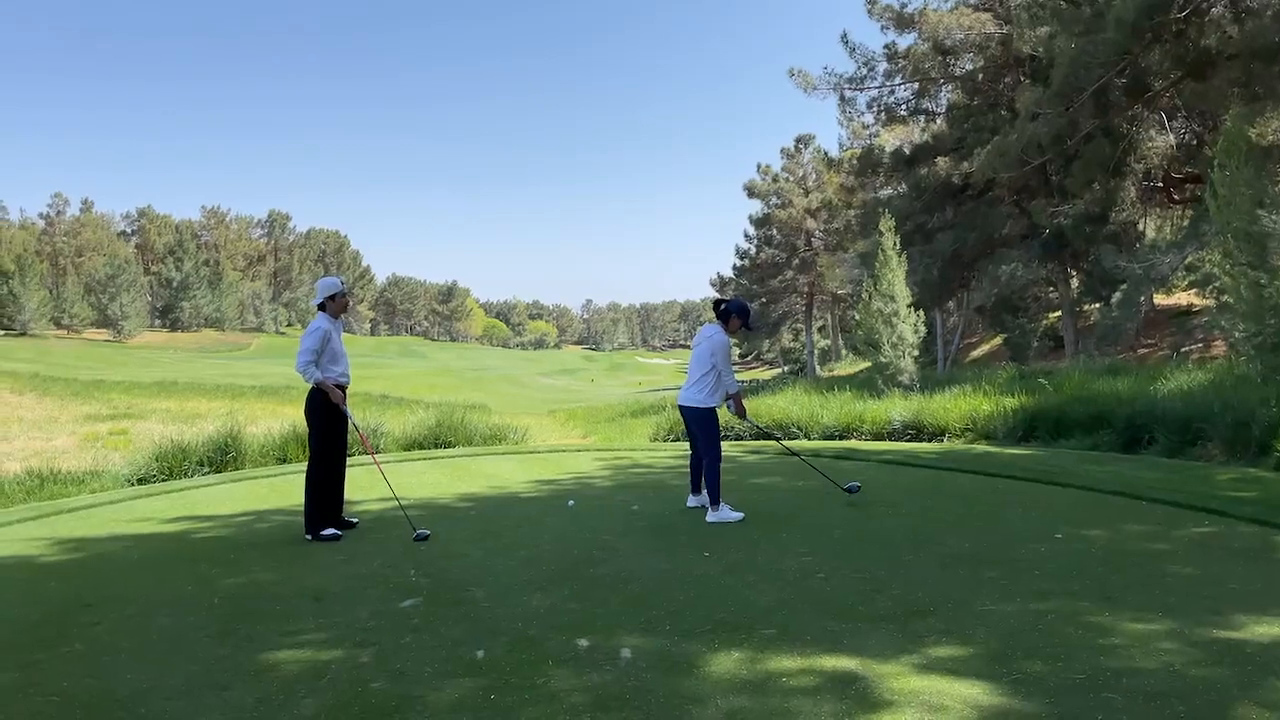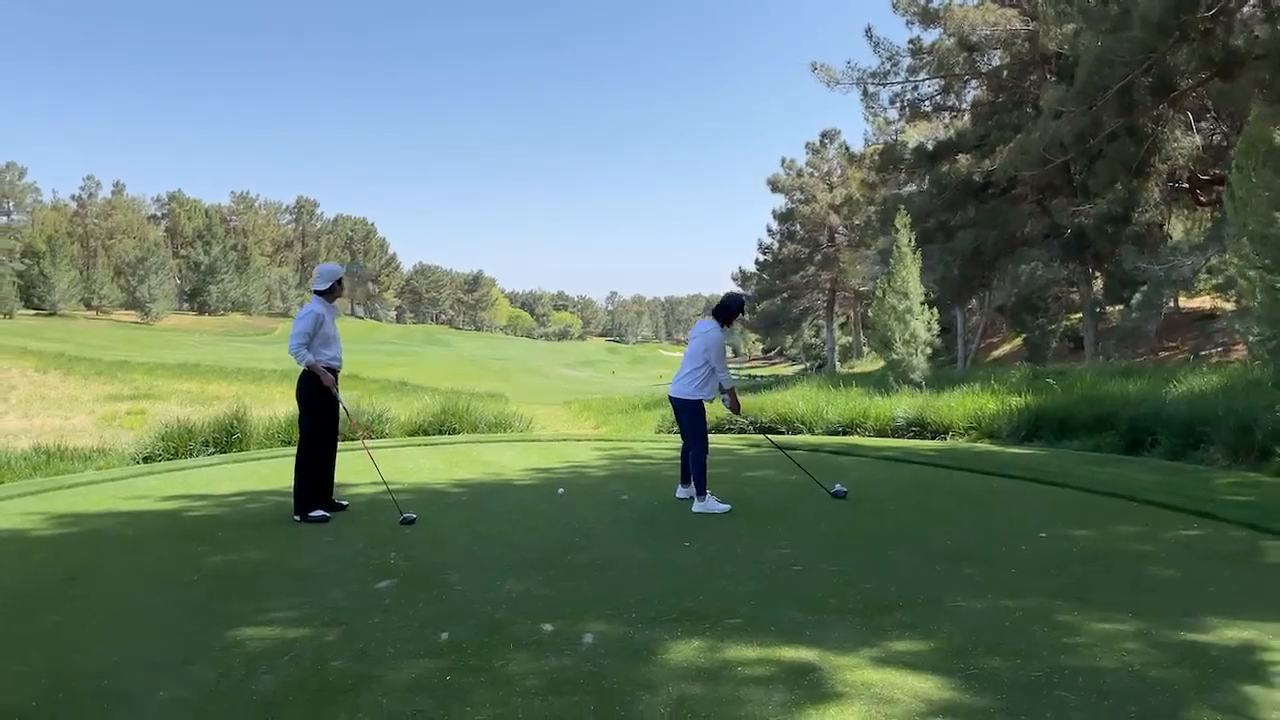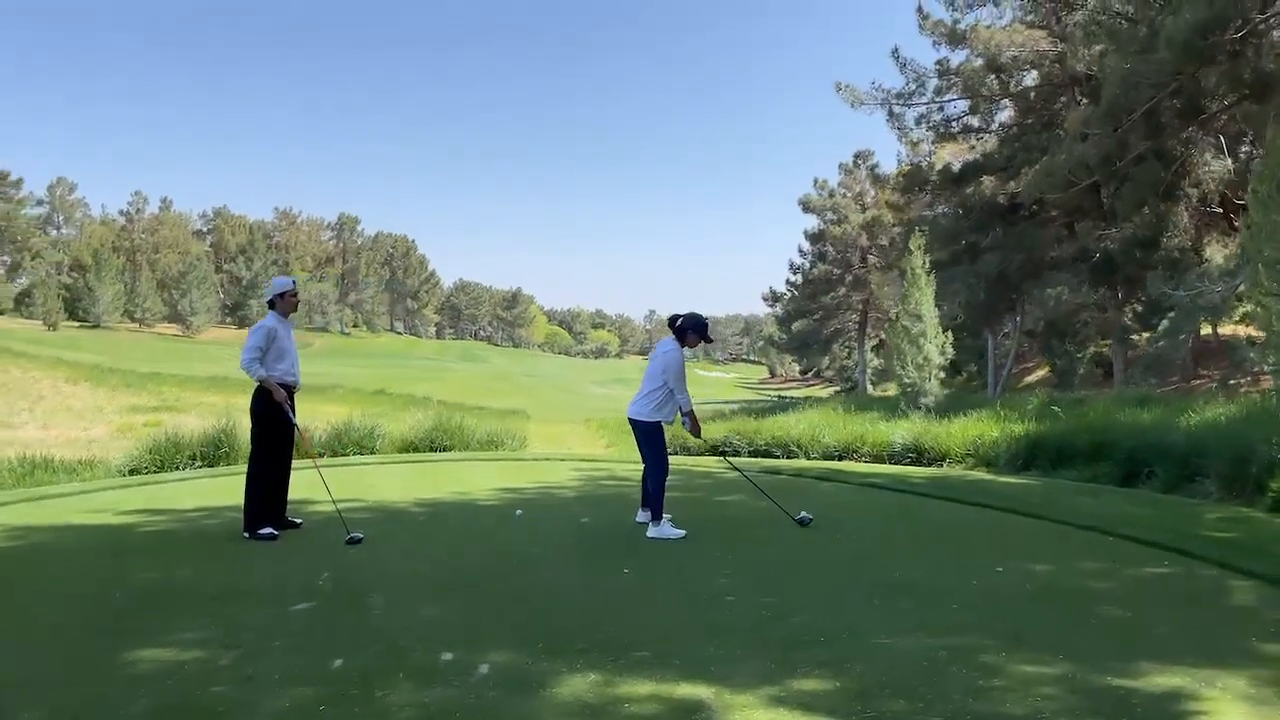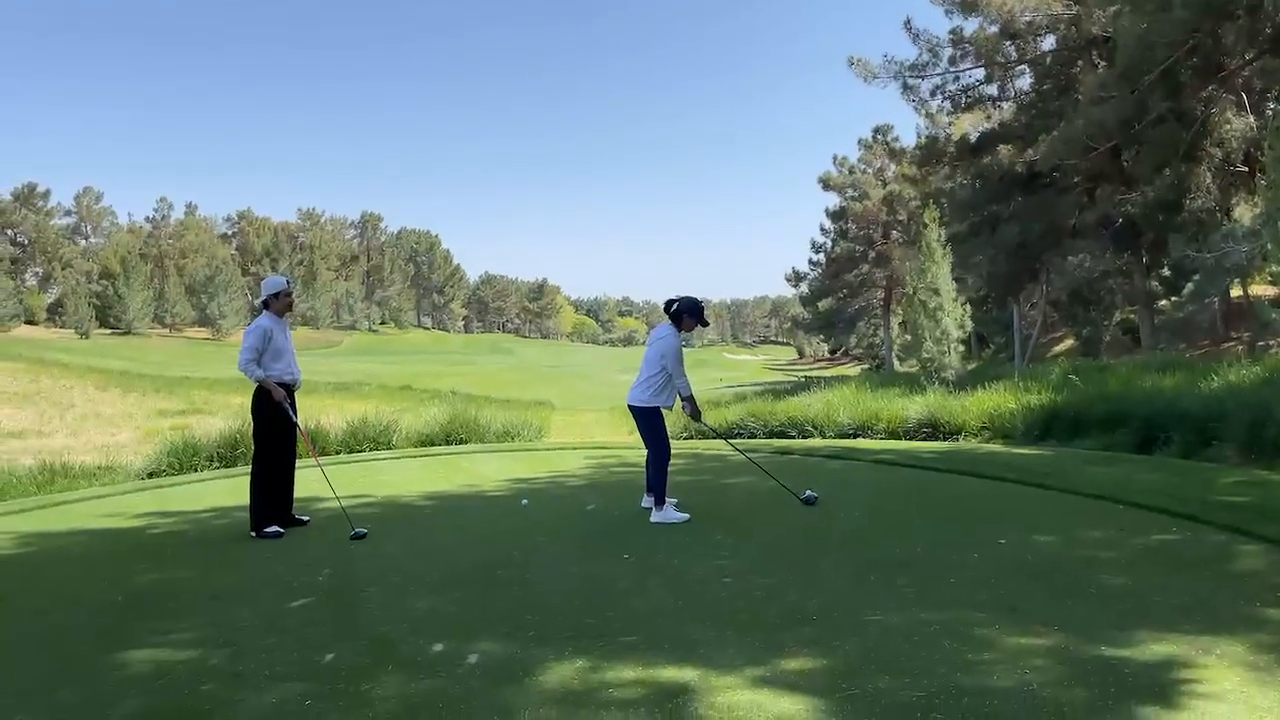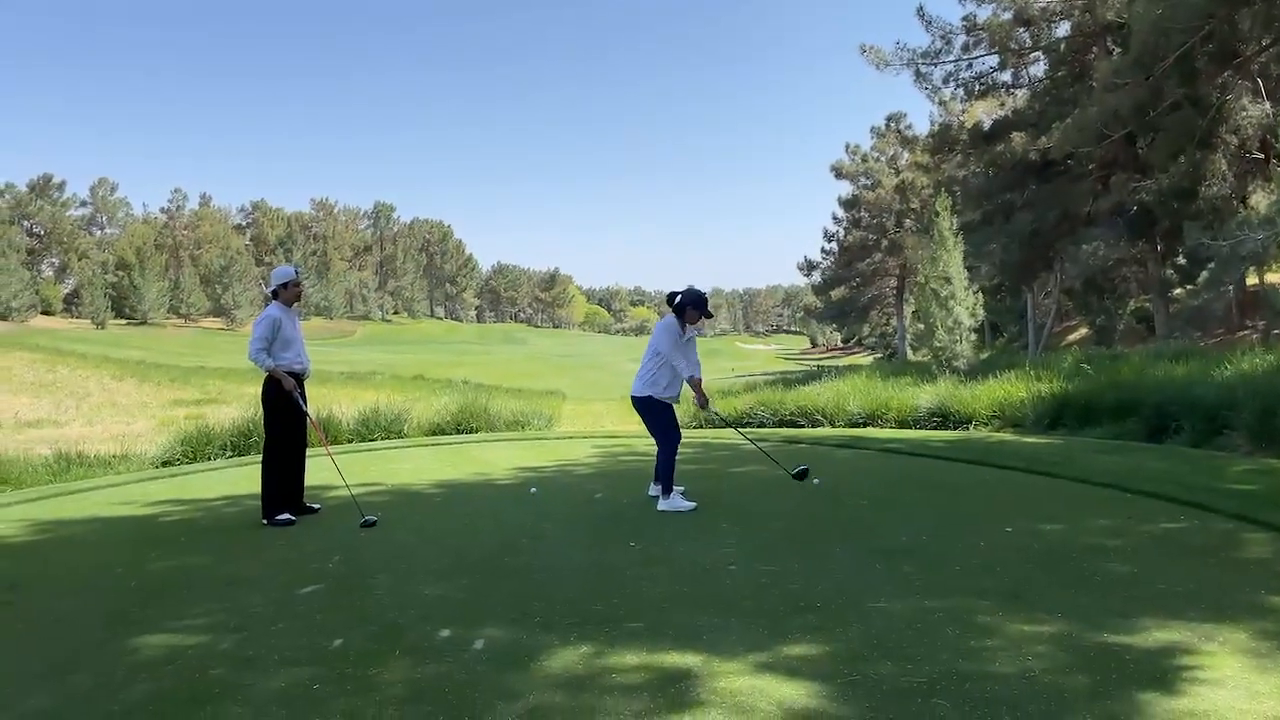
dt=1s
person 1, frame 1
left shoulder: (334, 326)
right shoulder: (320, 328)
right elbow: (304, 365)
right wrist: (331, 390)
left hip: (335, 399)
right hip: (323, 400)
left knee: (337, 459)
right knee: (321, 461)
left ankle: (333, 516)
right ankle: (315, 525)
person 1, frame 2
left shoulder: (328, 311)
right shoulder: (313, 312)
right elbow: (296, 347)
right wrist: (322, 372)
left hip: (327, 382)
right hip: (315, 382)
left knee: (328, 442)
right knee: (311, 443)
left ankle: (323, 498)
right ankle: (304, 506)
person 1, frame 3
left shoulder: (286, 327)
right shoulder: (267, 327)
right elbow: (248, 362)
right wrist: (274, 388)
left hip: (285, 397)
right hip: (269, 397)
left knee: (282, 459)
right knee: (263, 459)
left ankle: (276, 515)
right ankle: (254, 523)
person 1, frame 4
left shoulder: (283, 326)
right shoulder: (261, 327)
right elbow: (246, 363)
right wrist: (273, 388)
left hip: (286, 395)
right hip: (269, 397)
left knee: (286, 457)
right knee: (266, 458)
left ankle: (283, 513)
right ankle: (261, 522)
person 1, frame 5
left shoulder: (292, 315)
right shoulder: (271, 316)
right elbow: (256, 352)
left wrist: (301, 374)
right wrist: (283, 377)
left hip: (296, 384)
right hip: (279, 386)
left knee: (297, 445)
right knee: (277, 447)
left ankle: (294, 501)
right ankle: (272, 510)
person 2, frame 1
left shoulder: (708, 332)
right shoulder: (719, 339)
right elbow: (726, 374)
left wrist: (730, 396)
right wrist: (738, 403)
left hip: (688, 401)
right hip: (700, 405)
left knee: (699, 451)
right knee: (712, 455)
left ankle: (696, 496)
right ankle: (715, 509)
person 2, frame 2
left shoulder: (704, 325)
right shoulder: (715, 335)
right elbow: (721, 370)
left wrist: (723, 391)
right wrist: (733, 398)
left hip: (680, 392)
right hip: (689, 396)
left knee: (690, 443)
right knee: (699, 447)
left ankle: (685, 487)
right ankle: (701, 500)
person 2, frame 3
left shoulder: (666, 345)
right shoulder: (674, 355)
right elbow: (680, 392)
left wrist: (685, 416)
right wrist: (693, 422)
left hip: (641, 414)
right hip: (647, 418)
left knee: (652, 465)
right knee: (659, 468)
left ankle: (645, 511)
right ankle: (656, 524)
person 2, frame 4
left shoulder: (663, 331)
right shoulder: (671, 341)
left elbow: (672, 376)
right elbow: (679, 378)
left wrist: (685, 401)
right wrist: (693, 406)
left hip: (642, 400)
right hip: (647, 404)
left knee: (656, 450)
right knee: (662, 453)
left ankle: (651, 496)
right ankle: (659, 509)
person 2, frame 5
left shoulder: (688, 332)
right shoulder: (667, 327)
left elbow: (692, 363)
right elbow: (680, 363)
left wrist: (698, 391)
right wrist: (699, 394)
left hip: (661, 395)
right hip: (646, 395)
left knee: (672, 438)
right knee: (668, 443)
left ankle: (658, 484)
right ankle: (666, 498)
